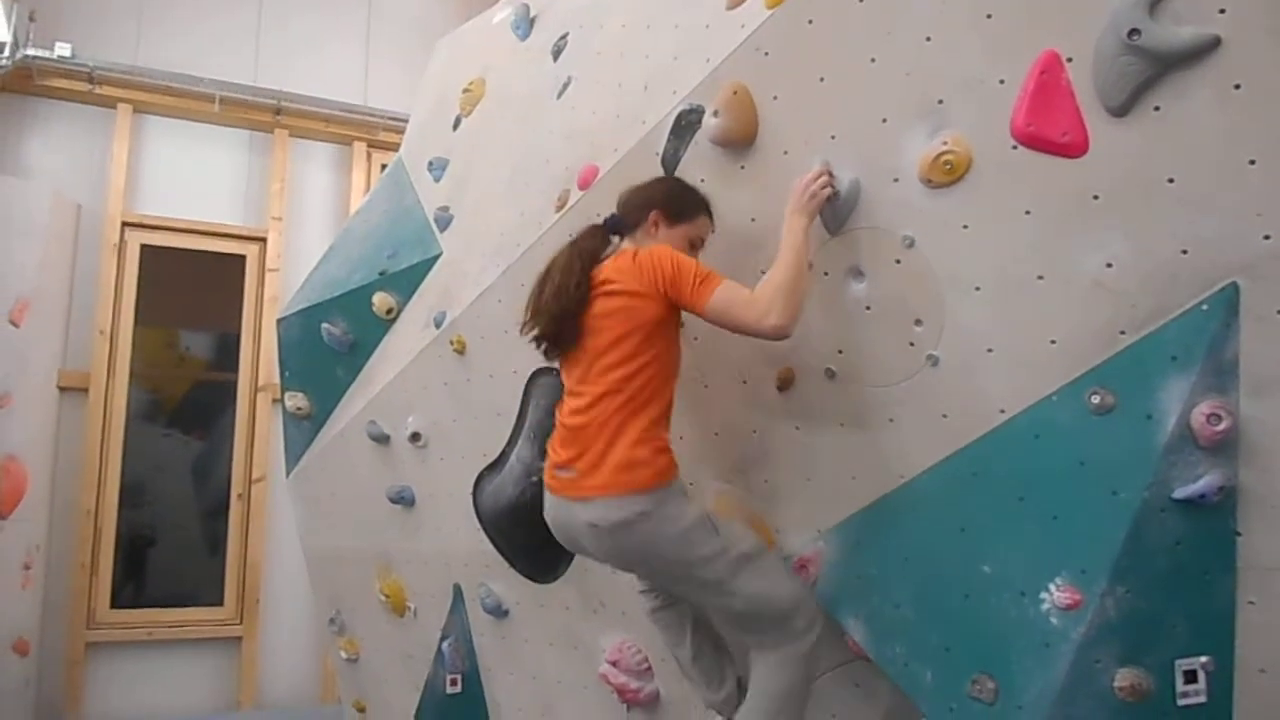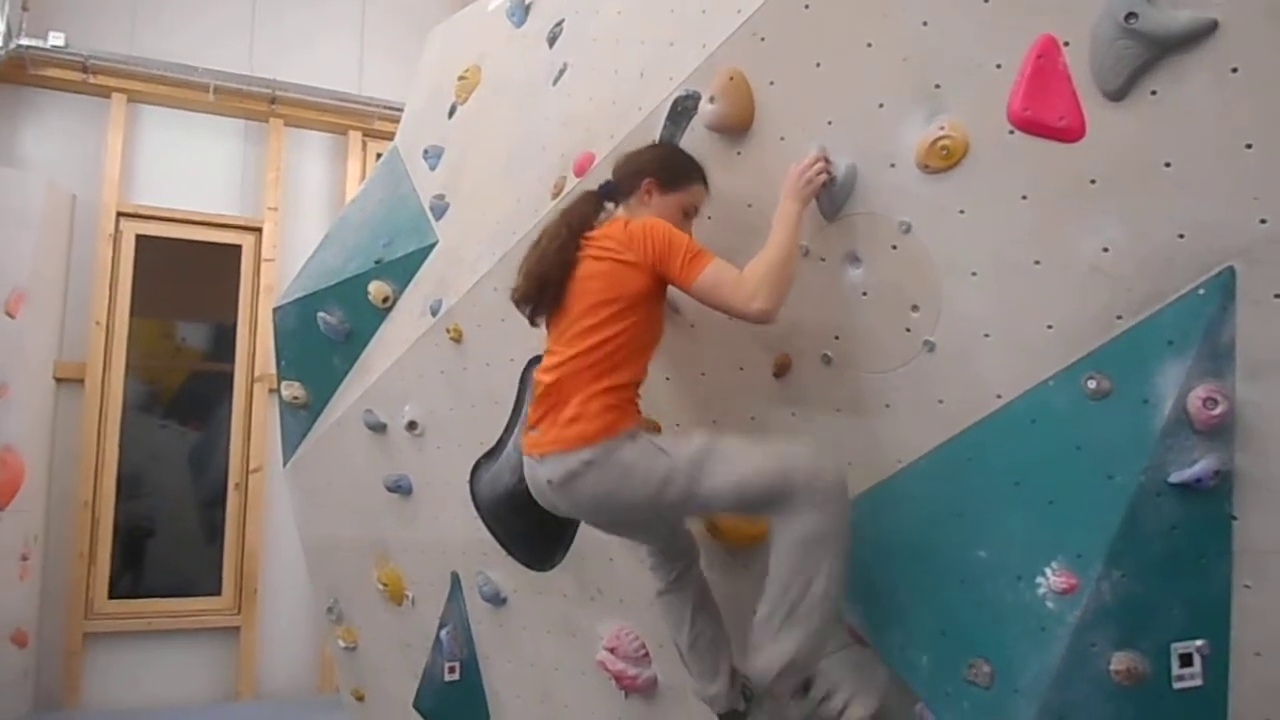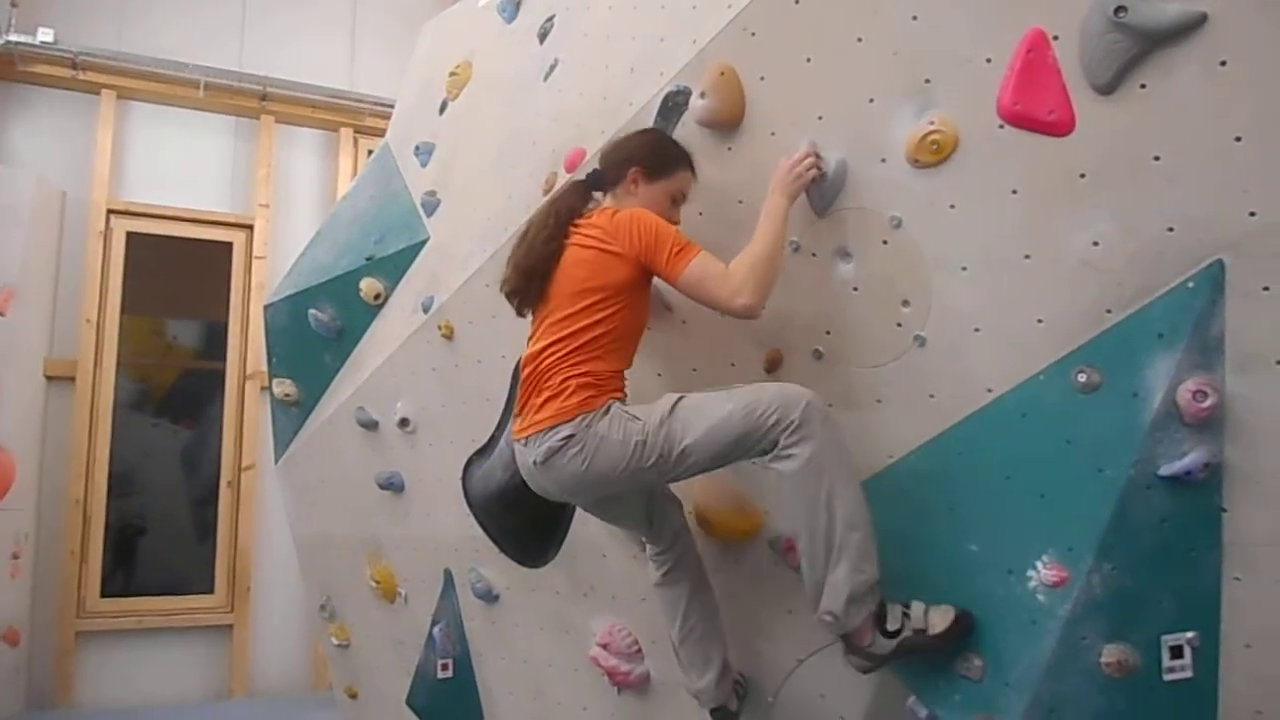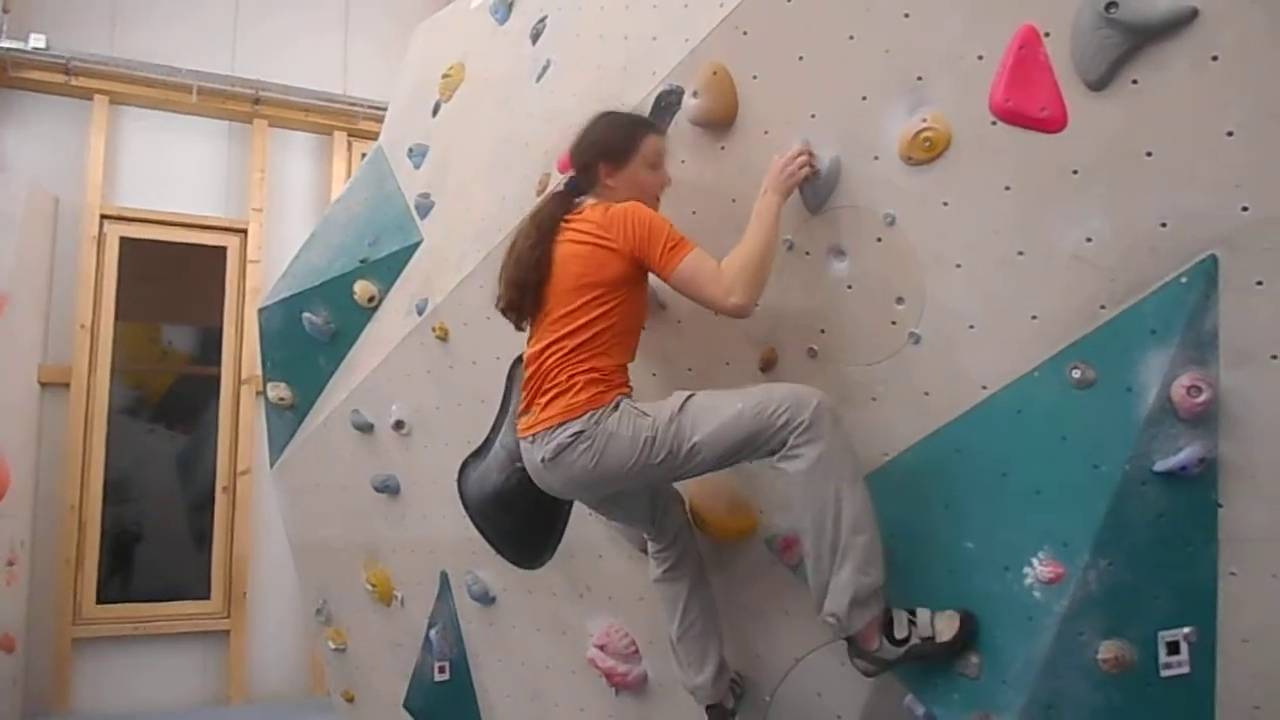
dt=0.2s
person 1, frame 1
left shoulder: (584, 281)
right shoulder: (658, 266)
right elbow: (772, 317)
right wrist: (796, 219)
left hip: (564, 507)
right hip: (633, 505)
left knee: (663, 580)
right knee: (791, 622)
person 1, frame 2
left shoulder: (578, 245)
right shoulder: (648, 236)
right elbow: (757, 300)
right wrist: (792, 203)
left hip: (545, 465)
right hip: (598, 459)
left knee: (671, 549)
right knee: (815, 482)
right ankle: (782, 673)
person 1, frame 3
left shoulder: (567, 231)
right shoulder: (634, 226)
right elbow: (742, 296)
right wrist: (779, 198)
left hip: (539, 451)
right hip: (581, 437)
left knee: (667, 538)
right knee: (794, 412)
right ankle: (862, 621)
person 1, frame 4
left shoulder: (558, 231)
right shoulder: (628, 220)
right elbow: (735, 294)
right wrist: (772, 193)
left hip: (547, 447)
right hip: (589, 433)
left knee: (670, 533)
right knee: (803, 413)
right ankle: (866, 624)
